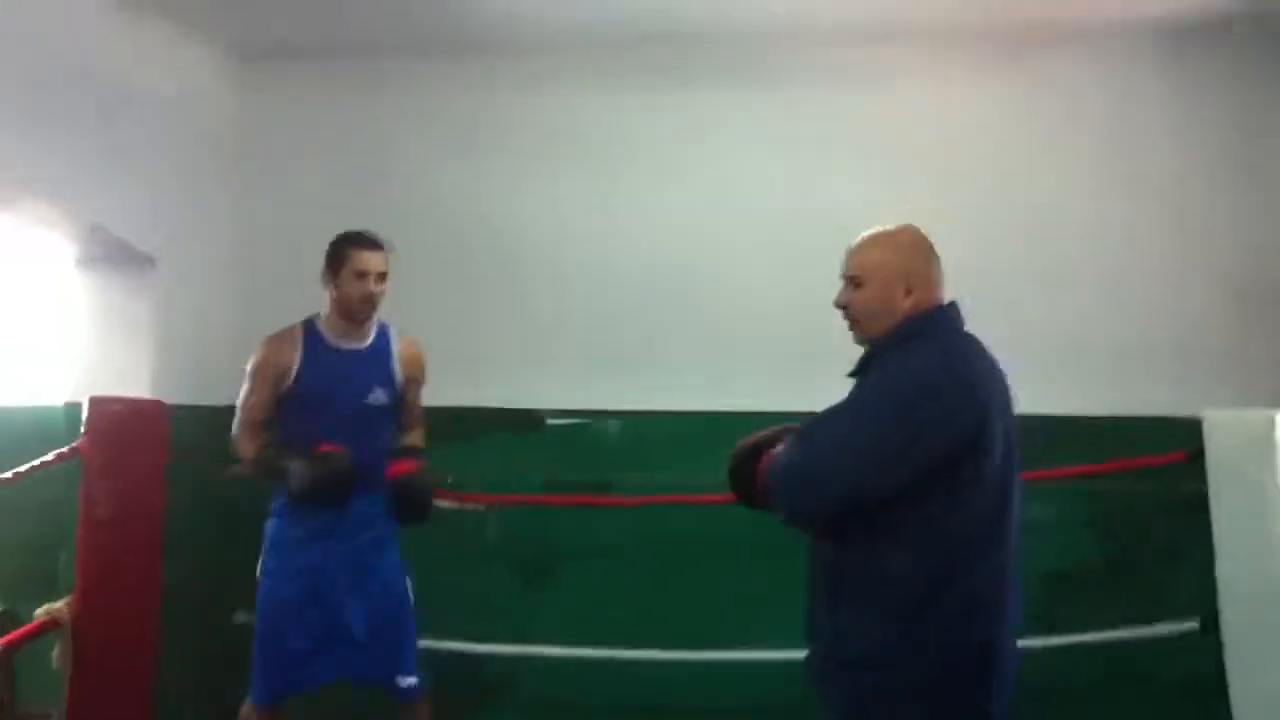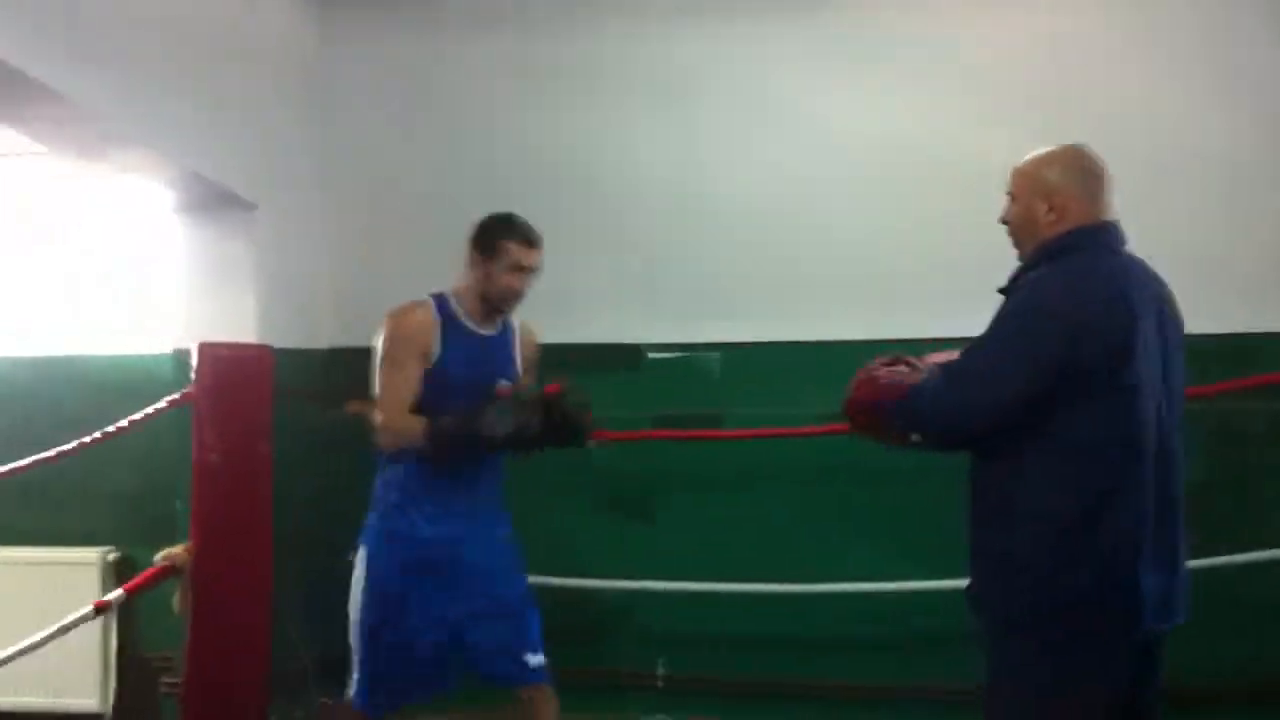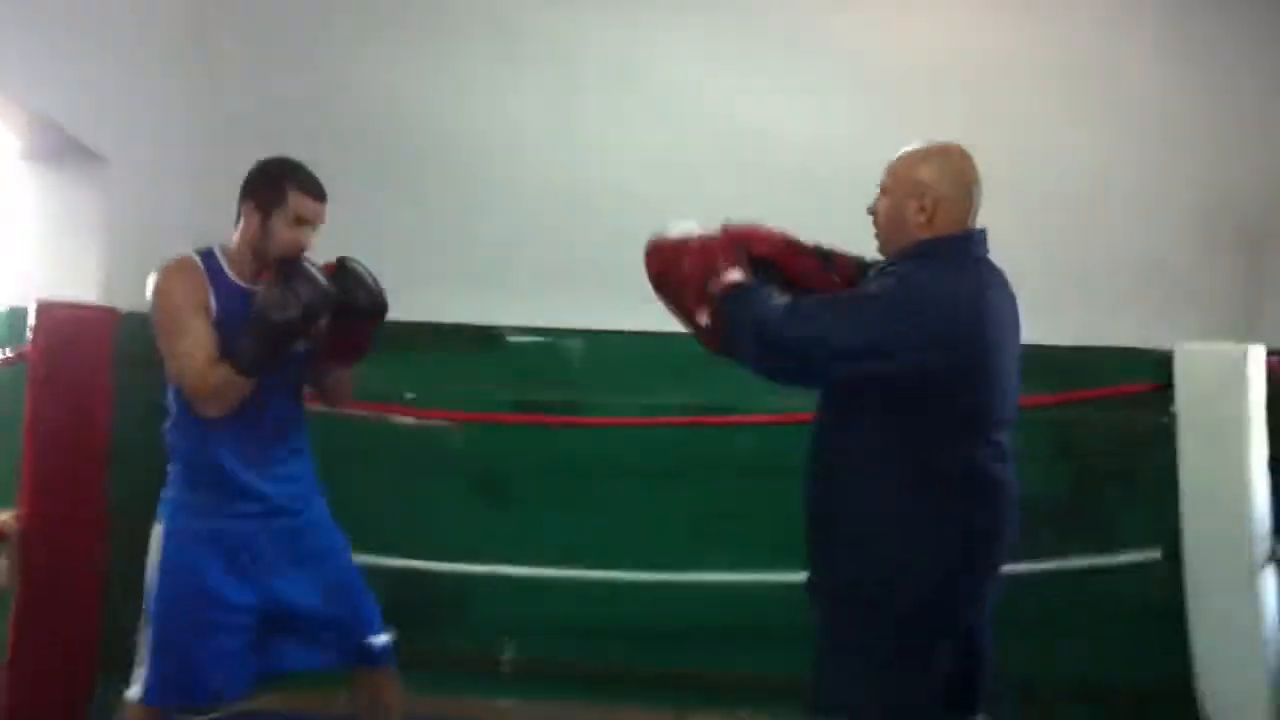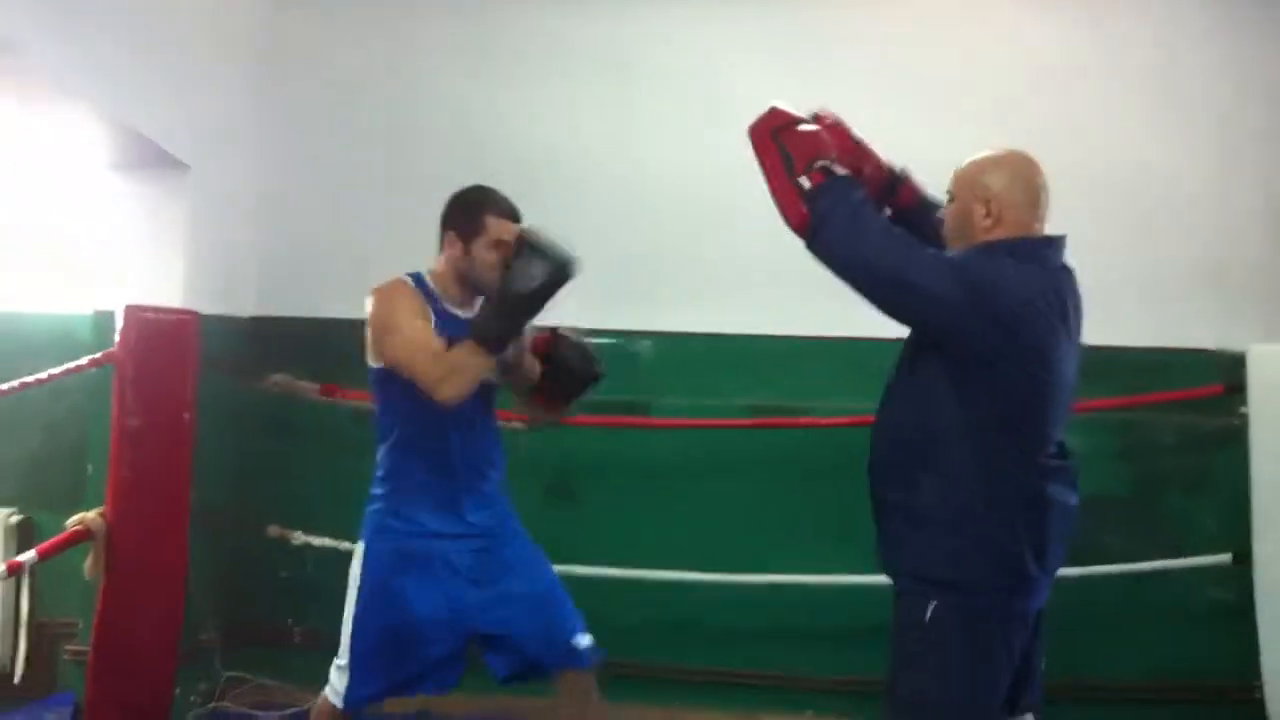
dt=0.7s
person 1, frame 1
left shoulder: (919, 374)
right shoulder: (954, 361)
left elbow: (817, 486)
left wrist: (777, 467)
right wrist: (806, 454)
left hip: (909, 651)
right hip: (948, 639)
person 1, frame 2
left shoulder: (1059, 292)
right shoulder: (1140, 286)
left elbow: (957, 408)
left wrist: (897, 396)
right wrist: (962, 370)
left hip: (1059, 573)
right hip: (1127, 561)
person 1, frame 3
left shoulder: (926, 299)
right shoulder: (973, 284)
left elbow: (805, 339)
right elbow: (868, 307)
left wrist: (731, 291)
left hip: (900, 556)
right hip: (948, 547)
person 1, frame 4
left shoulder: (992, 291)
right shoulder: (1038, 279)
left elbow: (877, 257)
right elbow: (931, 243)
left wrist: (821, 174)
right wrist: (878, 179)
left hip: (966, 555)
right hip: (1005, 546)
person 2, frame 1
left shoulder: (404, 355)
right shoulder: (283, 351)
right elbow: (245, 433)
left wrist: (413, 469)
right wrist: (287, 468)
left hip: (372, 537)
right hip: (298, 536)
person 2, frame 2
left shoulder: (521, 339)
right shoulder: (414, 325)
right elbow: (389, 429)
left wrist: (549, 424)
right wrist: (469, 427)
left hip: (481, 530)
right hip: (404, 530)
left knee: (533, 677)
person 2, frame 3
left shoulder: (299, 282)
right shoulder: (182, 281)
left elbow: (334, 389)
right elbow: (209, 398)
left wrist: (349, 327)
right wrist: (273, 328)
left hip: (295, 509)
right hip: (205, 518)
left knee: (374, 655)
person 2, frame 4
left shoulder: (490, 312)
right shoulder: (396, 301)
left elbow: (536, 401)
right elbow: (445, 387)
left wrist: (557, 377)
right wrist: (508, 312)
left hip: (487, 528)
right hip: (405, 533)
left knee: (573, 660)
